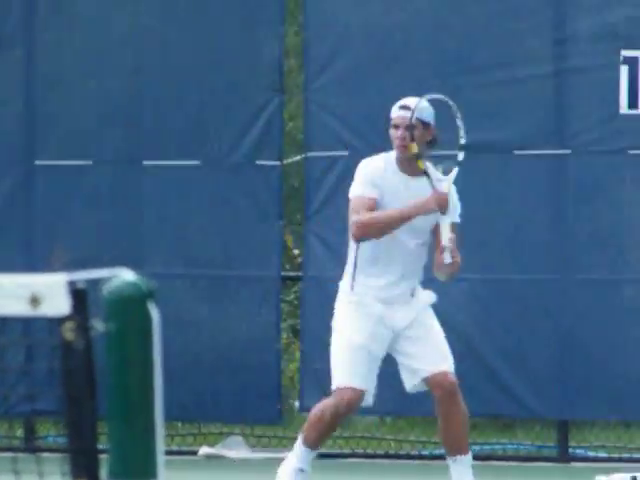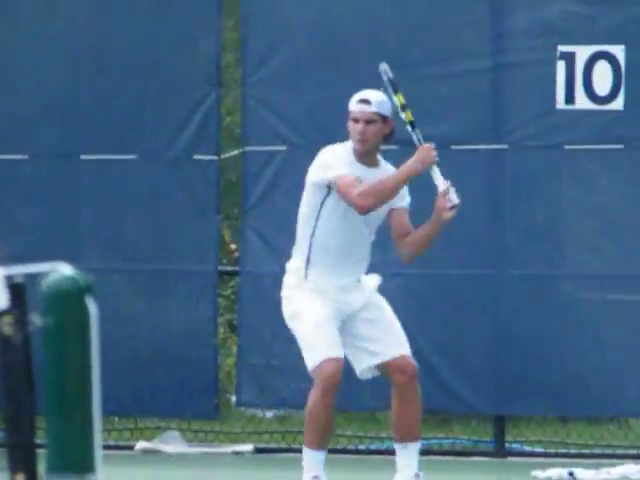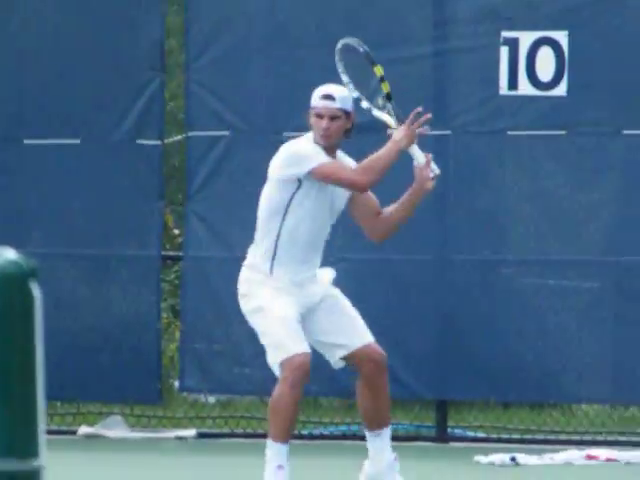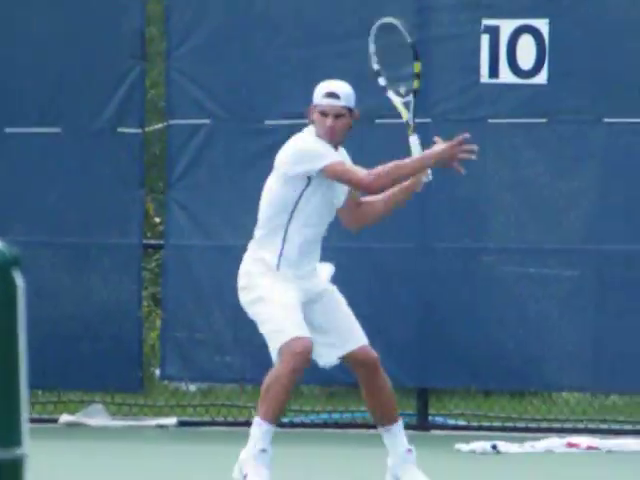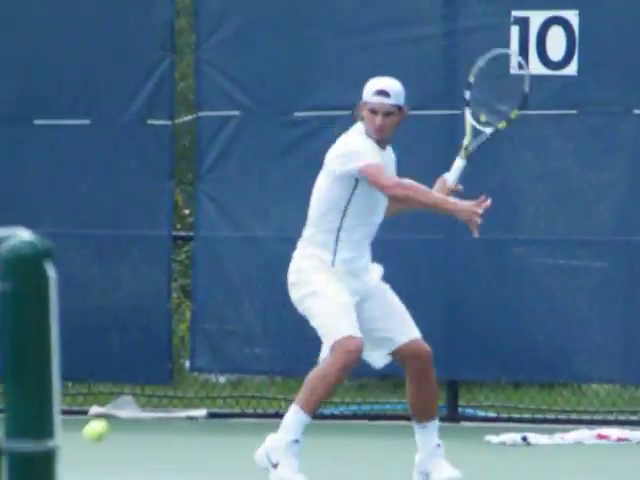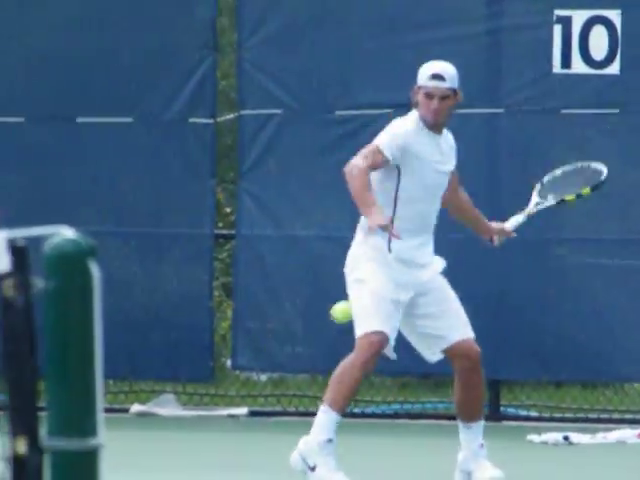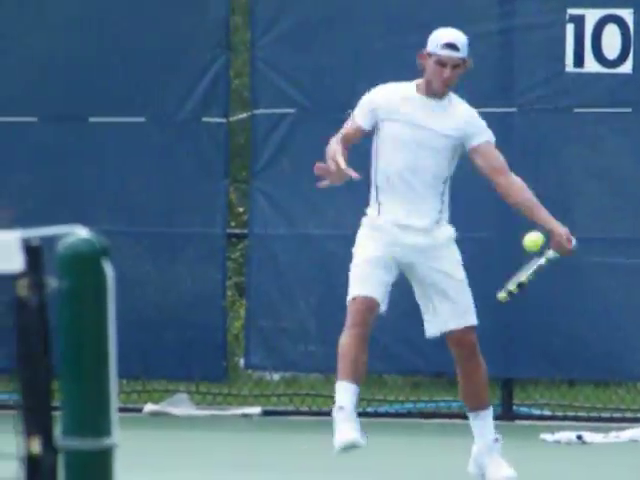
dt=0.1s
person 1, frame 1
left shoulder: (443, 194)
right shoulder: (370, 170)
left elbow: (444, 260)
right elbow: (359, 229)
left wrist: (448, 263)
right wrist: (417, 207)
left hip: (411, 306)
right hip: (360, 303)
left knee: (445, 386)
right knee: (347, 397)
person 1, frame 2
left shoulder: (390, 177)
right shoulder: (331, 158)
left elbow: (408, 250)
right elbow: (362, 202)
left wrist: (438, 221)
right wrist: (415, 166)
left hip: (356, 291)
right hip: (307, 289)
left knee: (406, 370)
right knee: (330, 372)
person 1, frame 3
left shoulder: (350, 169)
right shoulder: (297, 151)
left elbow: (378, 229)
right elbow: (360, 180)
left wrist: (415, 192)
right wrist: (399, 142)
left hip: (310, 285)
right hip: (265, 285)
left knee: (373, 361)
right knee: (298, 365)
person 1, frame 4
left shoulder: (338, 154)
right shoulder: (305, 147)
left elbow: (353, 217)
right elbow: (369, 180)
left wrist: (408, 186)
right wrist: (433, 156)
left hip: (308, 279)
right hip: (265, 276)
left knee: (367, 362)
right knee: (294, 353)
person 1, frame 5
left shoulder: (383, 152)
right shoulder: (356, 146)
right elbow: (393, 186)
left wrist: (434, 194)
right wrist: (455, 208)
left hip: (358, 275)
right hip: (318, 272)
left knee: (419, 357)
right knee: (346, 350)
person 1, frame 6
left shoulder: (445, 142)
right shoulder: (405, 133)
right elbow: (356, 169)
left wrist: (486, 227)
right wrist: (373, 213)
left hip: (422, 267)
right hip: (380, 262)
left knee: (469, 356)
right knee: (371, 347)
person 1, frame 7
left shoulder: (466, 118)
right shoulder: (383, 97)
left elbow: (504, 179)
right elbow: (338, 142)
left wrist: (550, 224)
right wrist: (336, 163)
left hip: (433, 240)
right hip: (380, 231)
left knee: (465, 343)
right knee: (360, 313)
right ankle: (345, 419)
